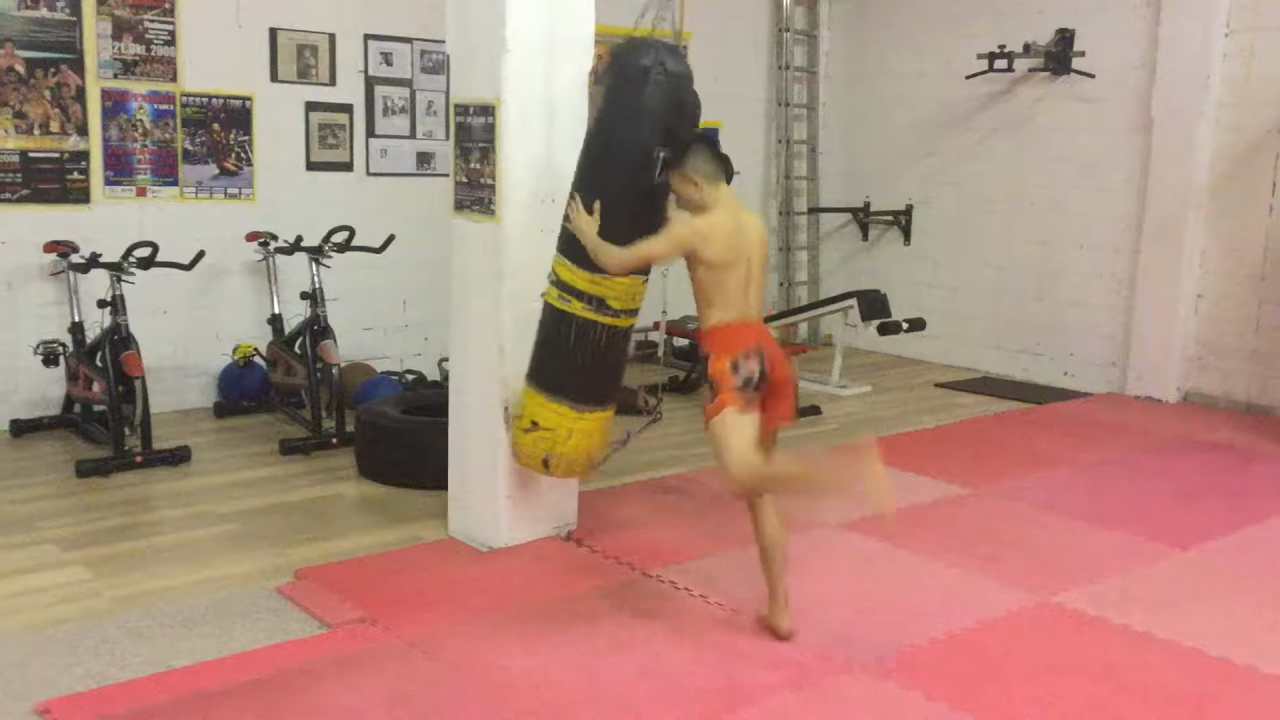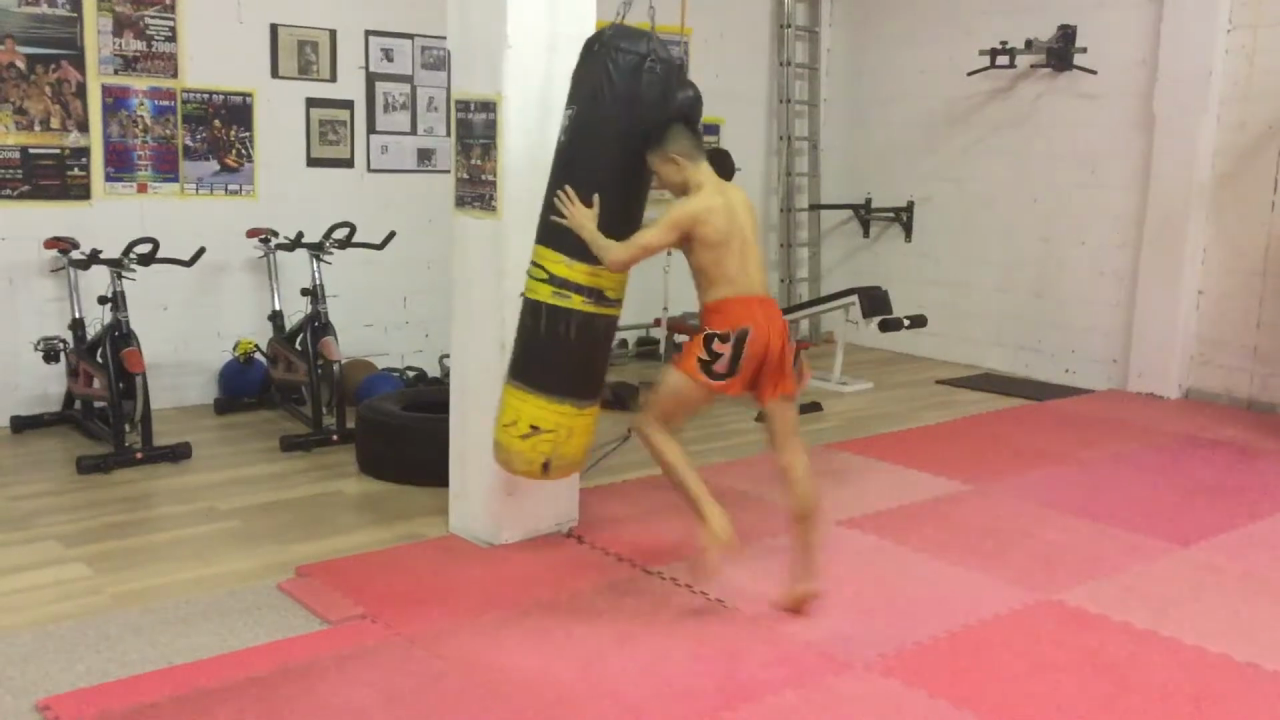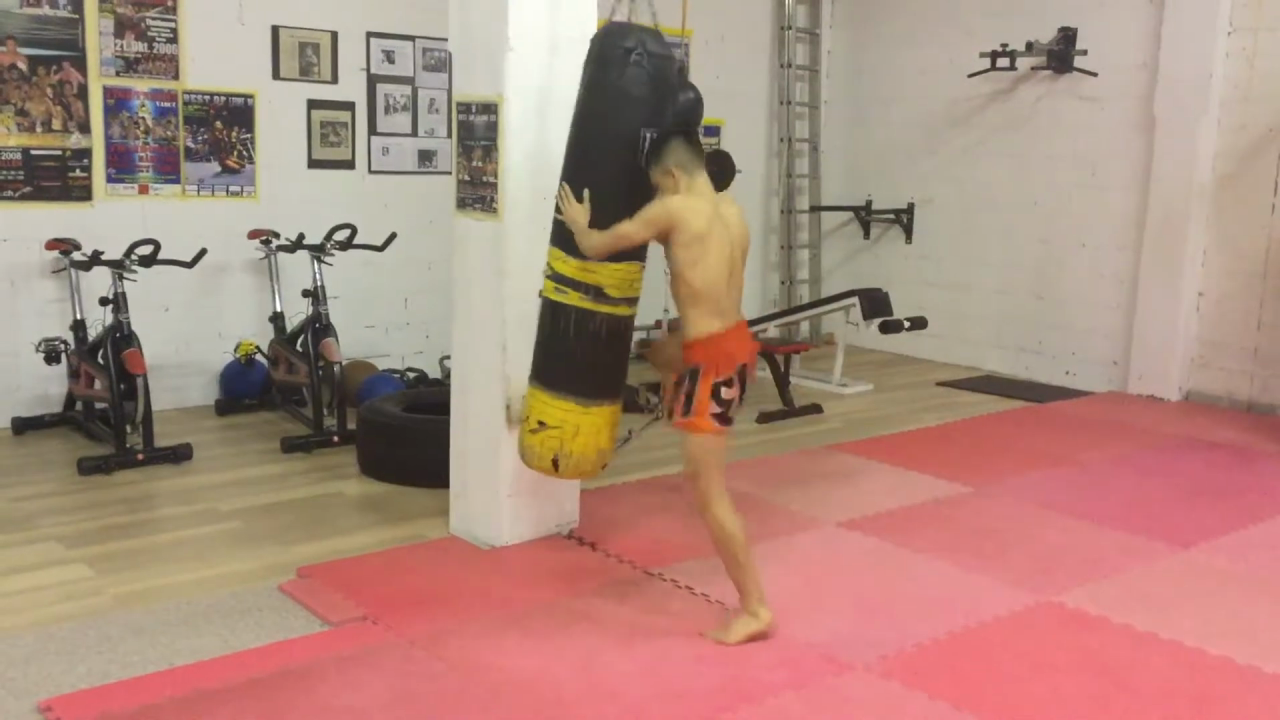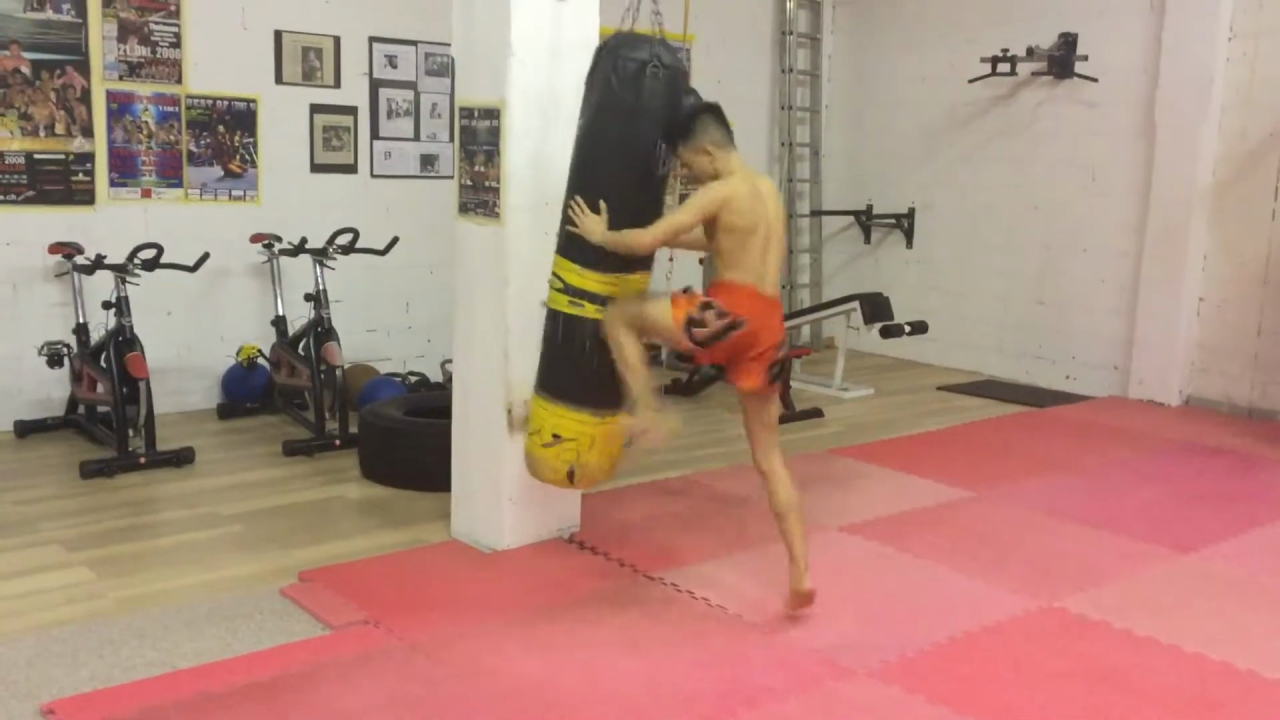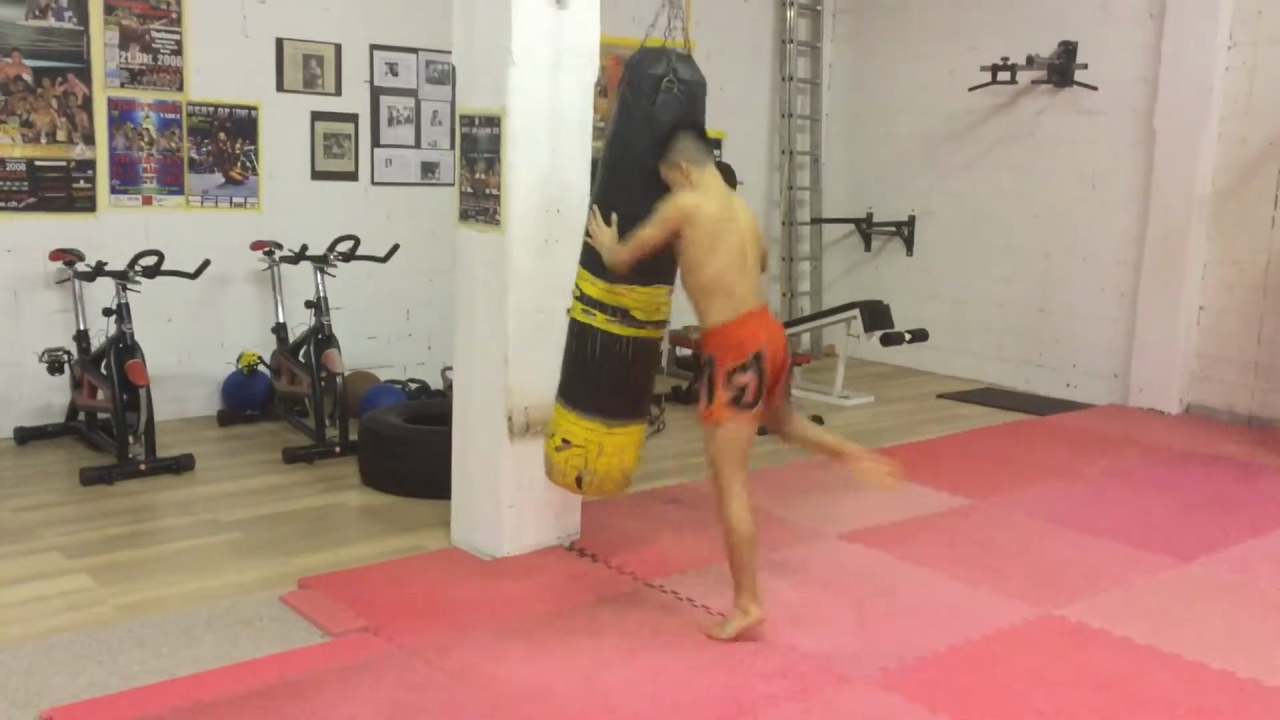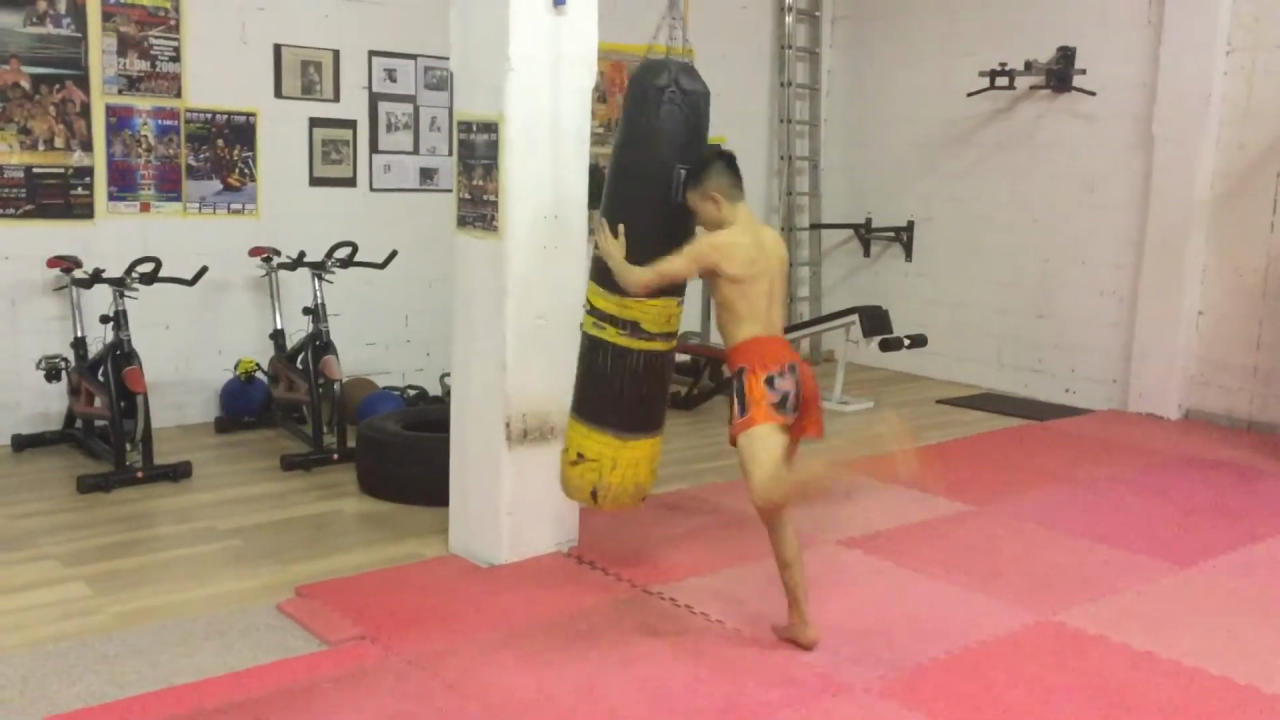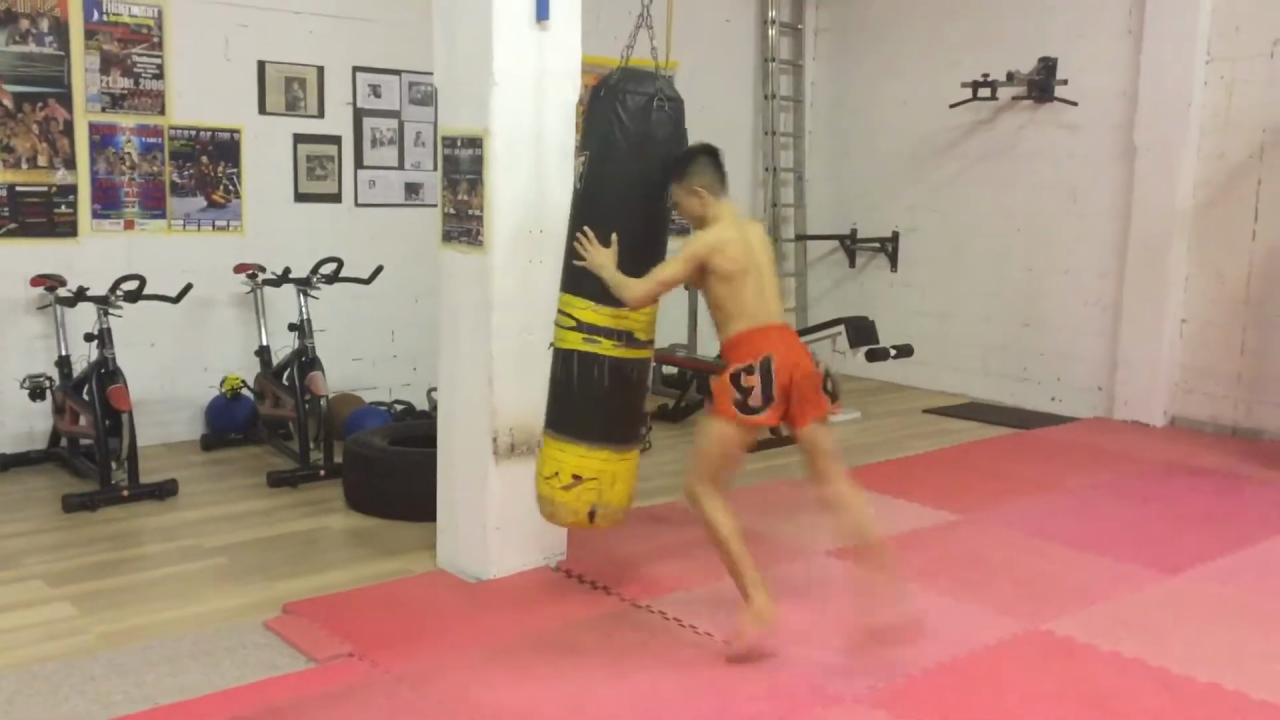
dt=0.5s
person 1, frame 1
left shoulder: (695, 228)
right shoulder: (754, 226)
left elbow: (614, 263)
left wrist: (587, 234)
left hip: (733, 356)
right hip: (767, 354)
left knee: (742, 474)
right knee: (758, 490)
left ankle: (852, 465)
right ankle: (780, 610)
person 1, frame 2
left shoulder: (692, 207)
right shoulder: (738, 198)
left elbow: (619, 258)
left wrist: (585, 228)
left hip: (732, 331)
right hip: (773, 327)
left knee: (651, 424)
right knee: (789, 455)
left ankle: (715, 522)
right ankle: (805, 574)
person 1, frame 3
left shoulder: (672, 210)
right shoulder: (735, 216)
left elbow: (598, 245)
left wrist: (579, 225)
right wrist: (659, 236)
left hip: (711, 362)
right hip: (732, 345)
left knee: (709, 497)
right knee: (660, 351)
left ankle: (755, 610)
person 1, frame 4
left shoulder: (720, 193)
right shoulder: (768, 190)
left elbow: (645, 242)
left wrist: (599, 234)
right wrist: (674, 234)
left hip: (727, 314)
right hip: (766, 325)
left knee: (617, 314)
right knee: (768, 454)
left ankle: (647, 415)
right ankle: (800, 571)
person 1, frame 5
left shoulder: (682, 208)
right shoulder: (744, 211)
left elbow: (619, 261)
left wrist: (603, 239)
left hip: (733, 350)
right hip: (763, 332)
left knee: (728, 483)
right knee: (775, 420)
left ankle: (746, 606)
right ankle: (853, 454)
person 1, frame 6
left shoulder: (719, 244)
right shoulder: (772, 240)
left elbow: (639, 284)
left wrist: (615, 256)
right wrist: (694, 272)
left hip: (761, 371)
right hip: (789, 367)
left knee: (764, 494)
right knee: (771, 502)
right ankle: (800, 621)
person 1, frame 7
left shoulder: (710, 240)
right shoulder: (755, 232)
left elbow: (638, 296)
left wrist: (605, 267)
left hip: (757, 367)
right hip: (793, 356)
left knee: (702, 489)
right knee: (832, 481)
left ankle: (758, 607)
right ankle: (883, 578)
